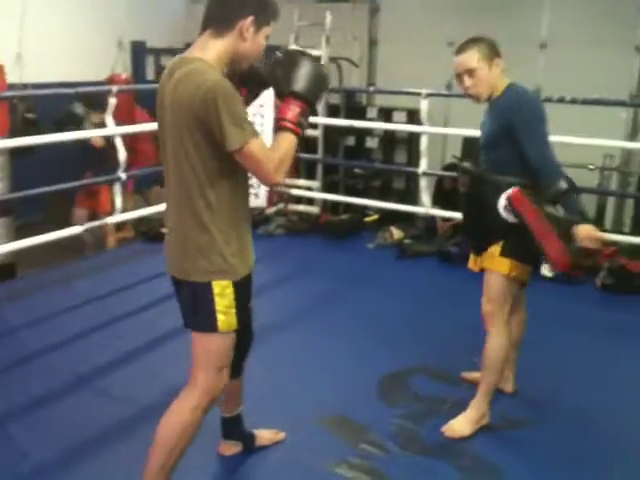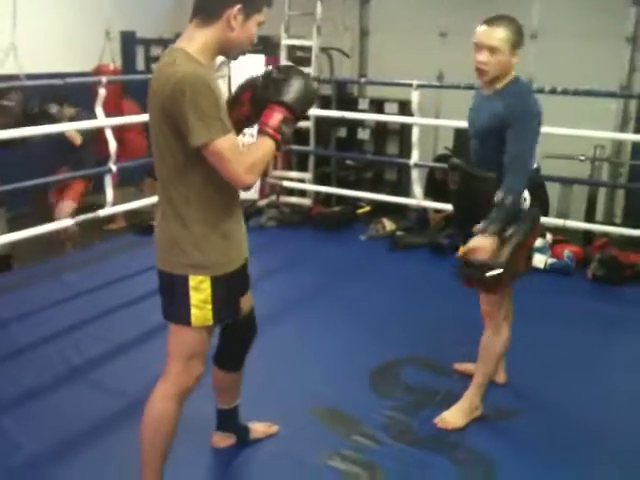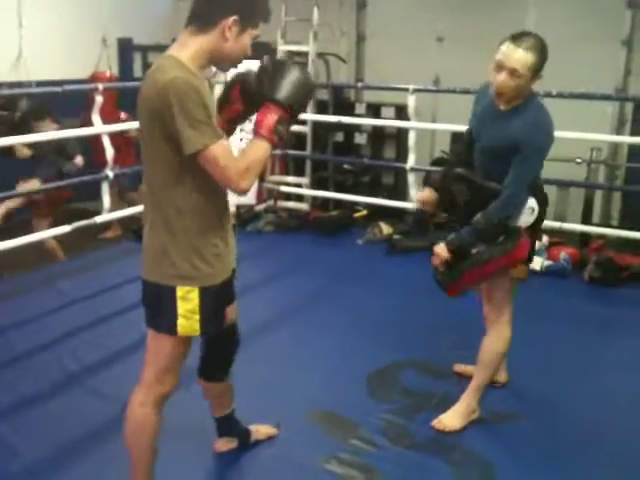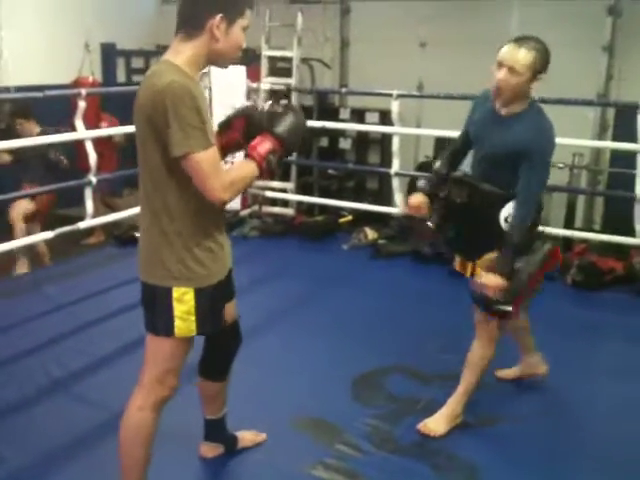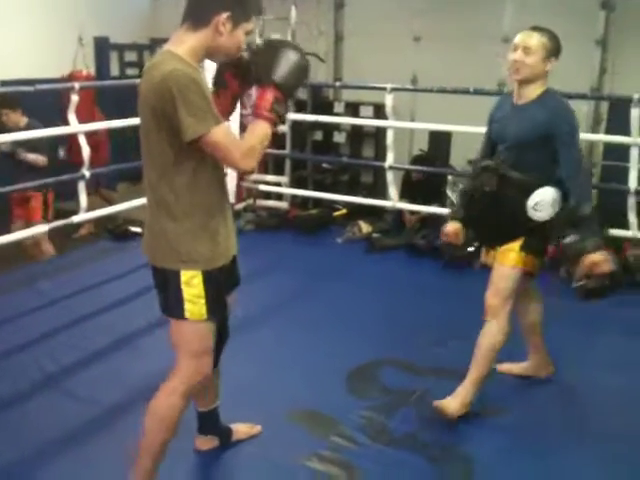
dt=0.3s
person 1, frame 1
left shoulder: (179, 71)
right shoulder: (211, 86)
right elbow: (272, 170)
left wrist: (242, 94)
right wrist: (294, 104)
left hip: (215, 247)
right hip: (210, 257)
left knee: (238, 340)
right knee: (206, 384)
left ankle: (234, 435)
person 1, frame 2
left shoulder: (187, 65)
right shoulder: (188, 77)
right elbow: (242, 172)
left wrist: (244, 109)
right wrist: (279, 114)
left hip: (221, 242)
right hip: (194, 251)
left knee: (240, 331)
right knee: (183, 374)
left ankle: (228, 427)
person 1, frame 3
left shoulder: (185, 75)
right shoulder: (176, 84)
right elbow: (238, 176)
left wrist: (234, 110)
right wrist: (275, 113)
left hip: (208, 251)
right hip: (181, 262)
left knee: (224, 342)
right knee: (158, 383)
left ankle: (230, 432)
person 1, frame 4
left shoulder: (183, 80)
right shoulder: (173, 88)
right elbow: (218, 187)
left wrist: (230, 137)
right wrist: (266, 144)
left hip: (206, 253)
right hip: (179, 265)
left knee: (225, 339)
right knee: (157, 385)
left ankle: (216, 437)
person 1, frame 5
left shoulder: (181, 68)
right shoulder: (175, 76)
right elbow: (242, 156)
left wrist: (231, 90)
right wrist: (271, 95)
left hip: (207, 239)
right hip: (185, 249)
left knee: (214, 337)
right knee: (191, 369)
left ankle: (210, 430)
person 2, frame 1
left shoulder: (520, 104)
right shoulder: (497, 108)
left elbow: (546, 166)
left wrist: (575, 217)
right wrist: (476, 220)
left hip: (519, 220)
right hip: (499, 217)
left knee: (493, 311)
right knee: (512, 302)
left ankle: (479, 408)
right ankle: (504, 376)
person 2, frame 2
left shoulder: (520, 104)
right shoulder: (484, 92)
left elbow: (518, 174)
left wrist: (491, 231)
left hip: (508, 214)
right hip: (485, 204)
left knee: (495, 304)
right knee: (495, 296)
left ankle: (472, 400)
right ankle: (494, 366)
person 2, frame 3
left shoulder: (535, 126)
right shoulder: (485, 96)
left elbow: (512, 200)
left wrist: (456, 242)
right wrist: (438, 188)
left hip: (513, 220)
right hip: (485, 208)
left knee: (497, 306)
right knee: (491, 297)
left ankle: (470, 402)
right ankle: (495, 367)
person 2, frame 4
left shoulder: (536, 131)
right shoulder: (482, 104)
left elbow: (527, 205)
right elbow: (456, 152)
left wrist: (501, 266)
right wrist: (427, 191)
left hip: (508, 226)
right hip: (478, 216)
left knee: (485, 316)
right knee: (502, 301)
left ankle: (454, 408)
right ankle: (533, 360)
person 2, frame 5
left shoulder: (556, 113)
right shoulder: (501, 108)
left elbow: (576, 179)
right elbow: (484, 164)
left wrist: (591, 242)
right wrist: (458, 215)
left hip: (535, 218)
right hip: (503, 211)
left knee: (496, 303)
right knee: (523, 292)
left ankle: (466, 393)
right ankle: (538, 361)
person 3, frame 1
right shoulder: (90, 124)
left elbow: (98, 143)
left wrist: (85, 121)
left hip: (105, 181)
right hip: (90, 177)
left knee: (106, 226)
right knee: (78, 220)
right ankle: (89, 253)
person 3, frame 2
left shoulder: (83, 118)
right shoulder: (64, 119)
left elbow: (78, 140)
left wrist: (60, 119)
right hip: (66, 173)
left knee: (62, 214)
right knee: (58, 216)
person 3, frame 3
right shoulder: (42, 139)
left elbow: (79, 160)
right elbow: (24, 153)
left wrist: (71, 167)
left hip: (58, 187)
right hip: (44, 186)
left knee: (23, 189)
right knee: (41, 232)
person 3, frame 4
left shoulder: (48, 136)
right shoulder: (20, 139)
left elbow: (64, 163)
right elbow: (6, 159)
left wrist: (57, 158)
left hip: (43, 189)
right hip: (28, 189)
left knee: (15, 212)
right knee: (34, 236)
left ankle: (22, 261)
person 3, frame 5
left shoulder: (34, 129)
left elbow: (43, 161)
left wrist: (18, 152)
left hip: (38, 190)
right hip: (20, 189)
left knee: (39, 236)
person 4, frame 1
right shoulder: (139, 111)
left hip: (138, 160)
right hip: (150, 158)
left knee: (127, 192)
right knee: (152, 189)
left ankle: (128, 229)
person 4, frame 2
right shoulder: (130, 104)
left hip: (126, 153)
right hip: (140, 148)
left knee: (112, 183)
right knee: (146, 181)
left ankle: (119, 219)
person 4, frame 3
left shoulder: (119, 115)
right shoulder: (96, 115)
left elbow: (134, 135)
left hip: (122, 161)
left knee: (111, 191)
left ankle: (115, 227)
person 4, frame 4
left shoulder: (106, 120)
left elbow: (120, 140)
left hip: (103, 166)
left knee: (95, 196)
right knee: (105, 198)
left ankle: (99, 233)
person 4, frame 5
left shoulder: (92, 112)
right shoulder: (92, 111)
left elbow: (100, 134)
left hip: (94, 159)
right knee: (102, 189)
left ankle: (87, 225)
